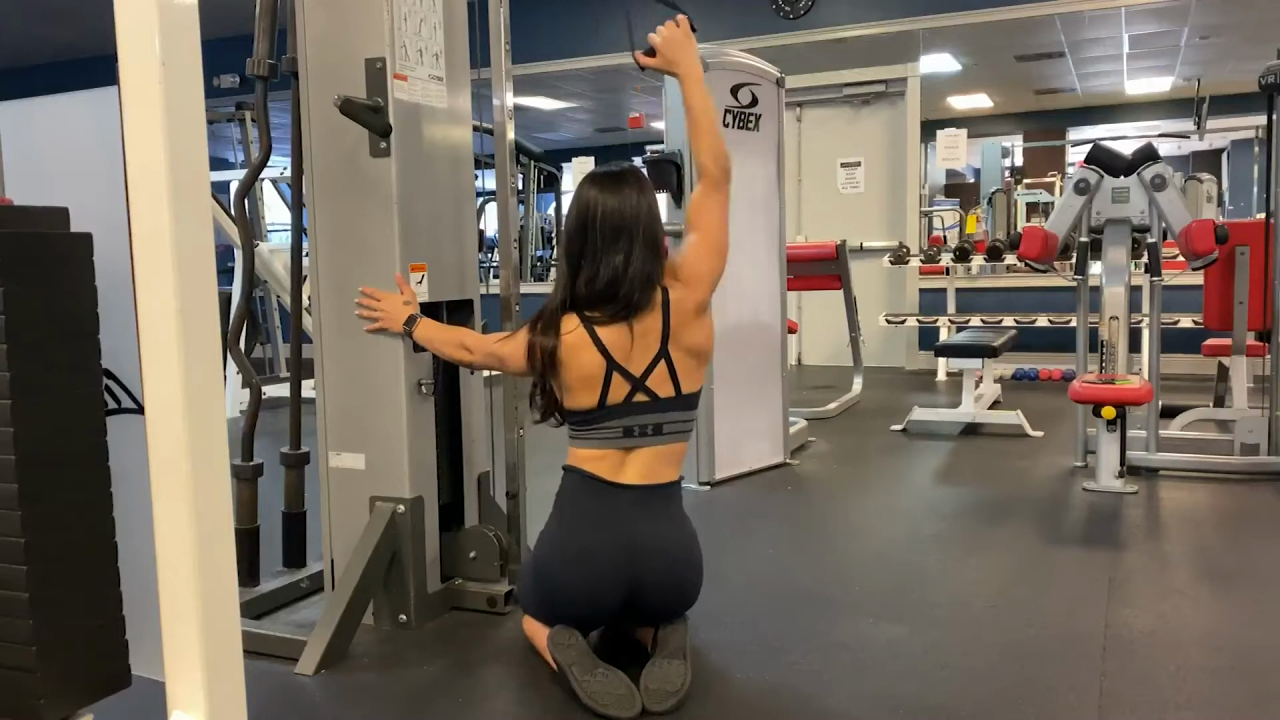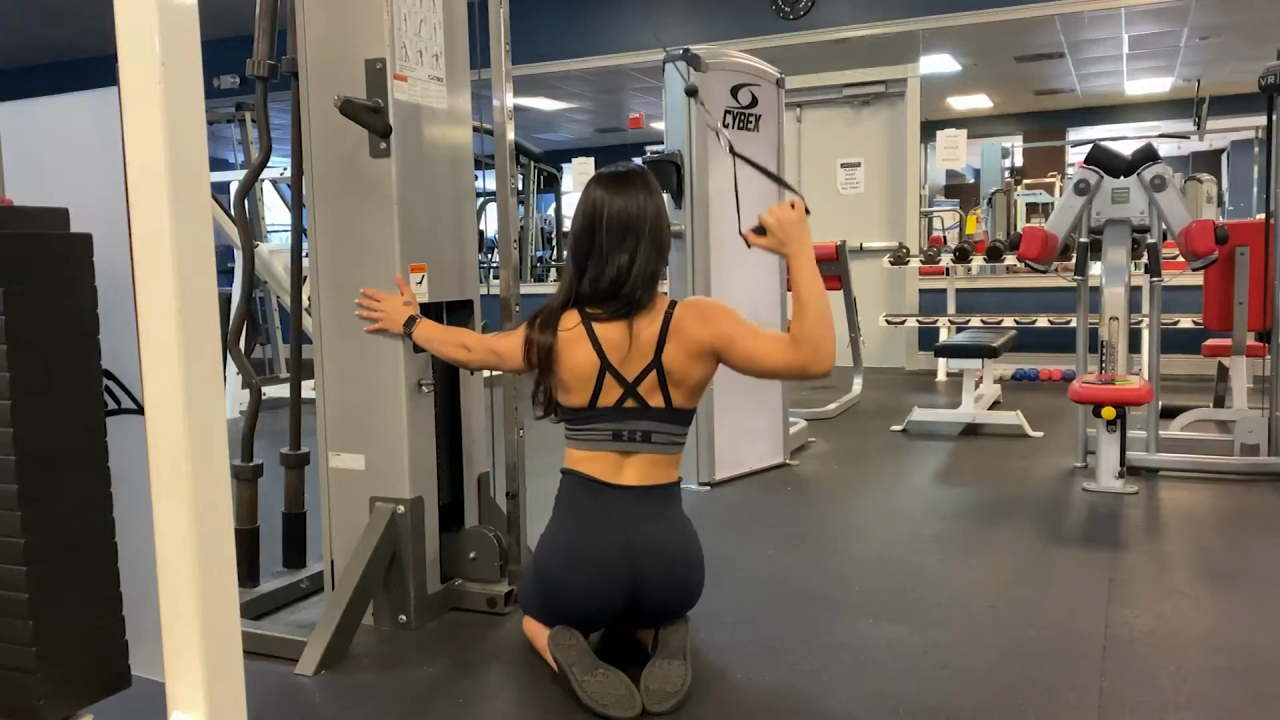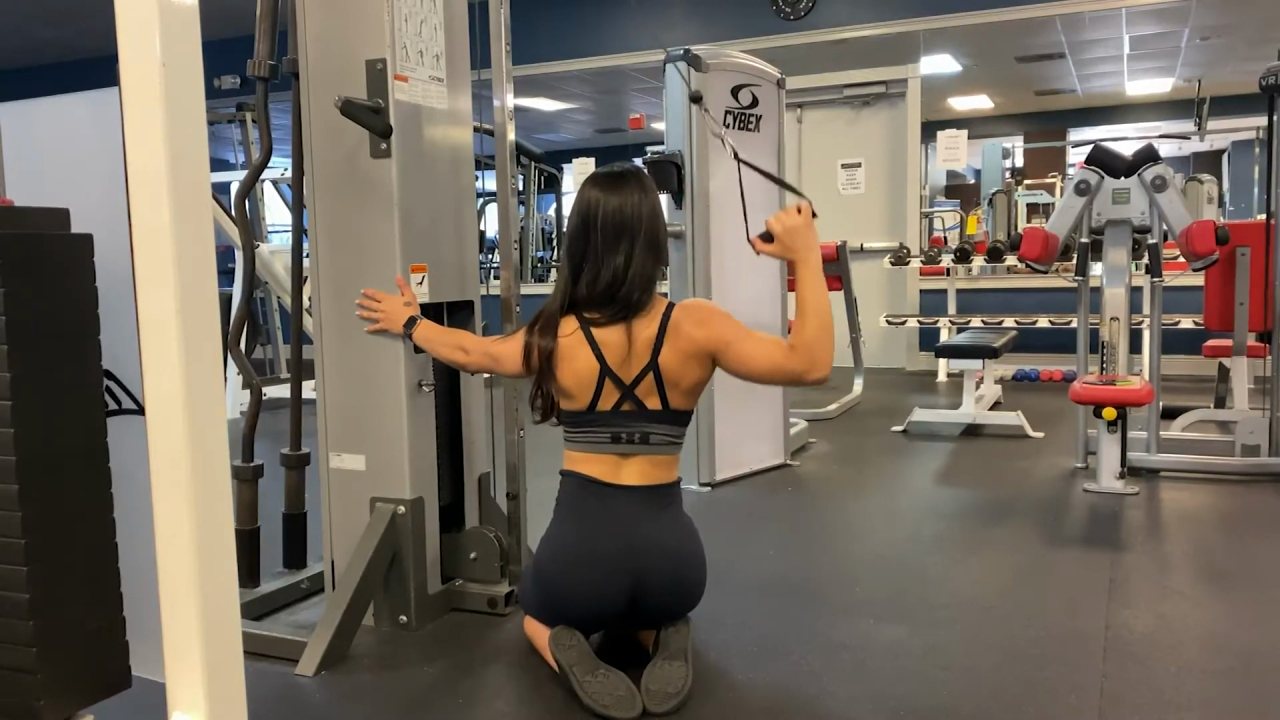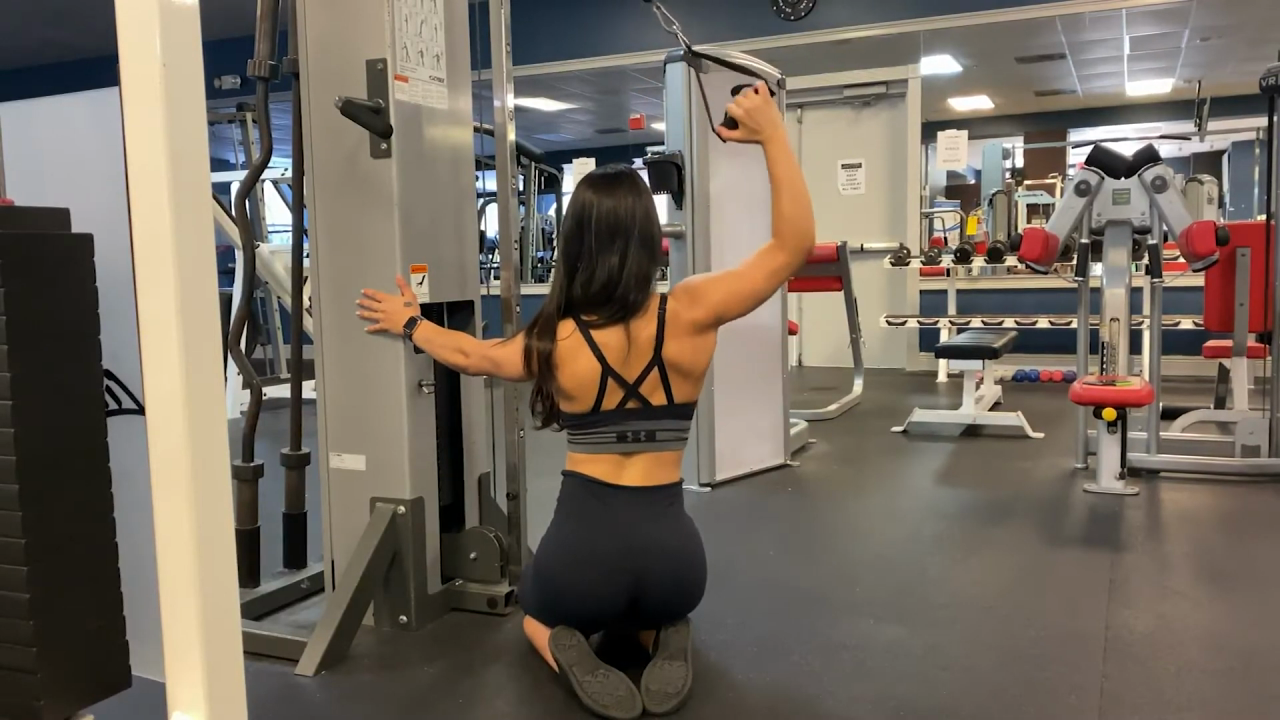
dt=0.7s
person 1, frame 1
left shoulder: (556, 335)
right shoulder: (686, 306)
left elbow: (473, 349)
right elbow: (715, 179)
left wrist: (410, 322)
right wrist: (688, 70)
left hip: (580, 542)
right hip: (667, 547)
left knee: (538, 611)
right knee: (652, 599)
left ankle: (564, 652)
right ankle: (660, 639)
person 1, frame 2
left shoulder: (556, 333)
right shoulder: (697, 326)
left elbow: (471, 349)
right elbow: (815, 356)
left wrist: (409, 322)
right wrist: (797, 246)
left hip: (580, 545)
right hip: (668, 550)
left knee: (537, 610)
right knee: (651, 597)
left ankle: (568, 653)
right ankle: (662, 638)
person 1, frame 3
left shoulder: (555, 338)
right shoulder: (694, 328)
left elbow: (471, 353)
right elbow: (811, 363)
left wrist: (409, 323)
right wrist: (805, 253)
left hip: (581, 545)
right hip: (669, 552)
left knee: (538, 613)
right knee: (650, 599)
left ankle: (568, 653)
right ankle: (663, 638)
person 1, frame 4
left shoulder: (555, 341)
right shoulder: (691, 317)
left elbow: (472, 355)
right elbow: (794, 243)
left wrist: (408, 323)
right wrist: (772, 134)
left hip: (582, 548)
right hip: (671, 552)
left knee: (539, 613)
right knee: (651, 601)
left ankle: (568, 654)
right ankle: (663, 641)
